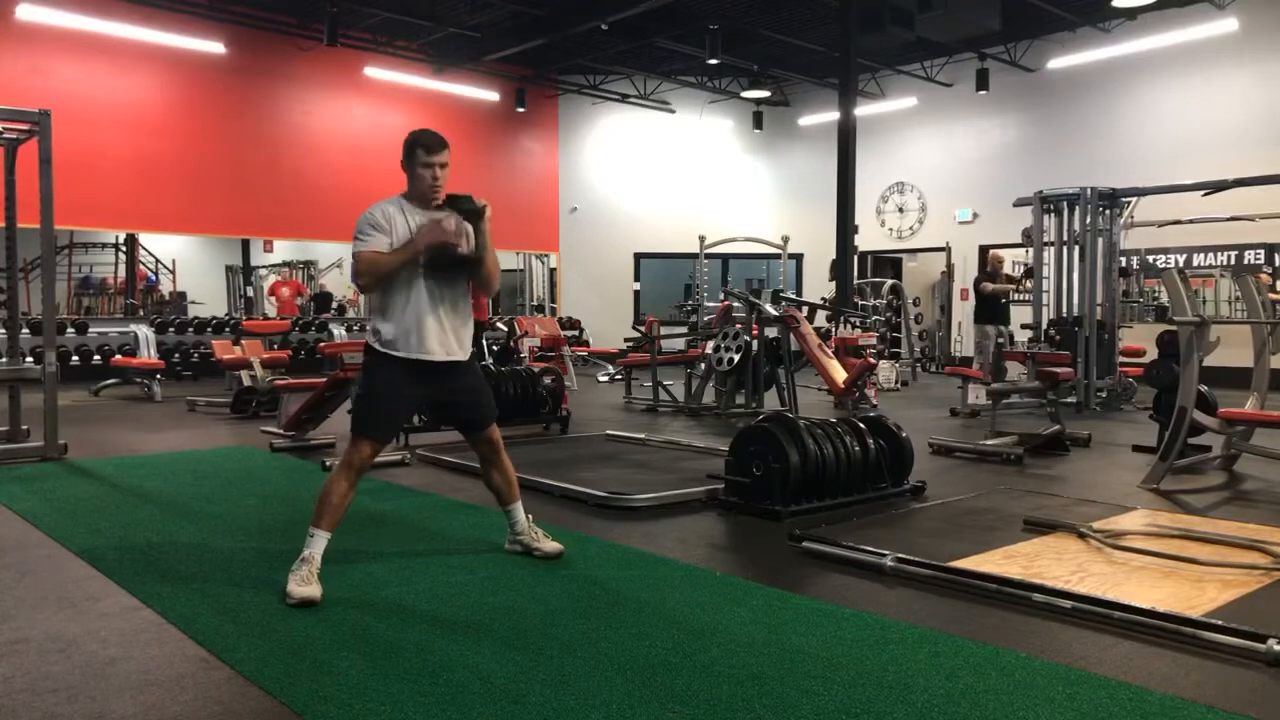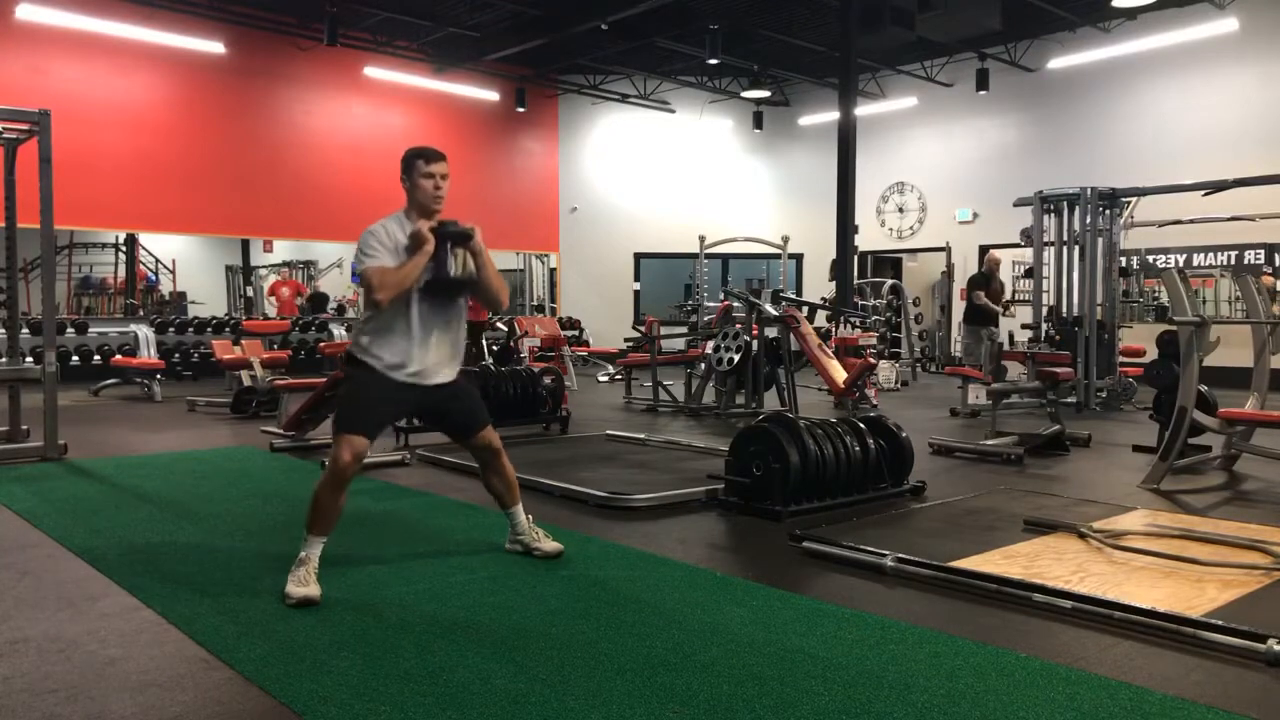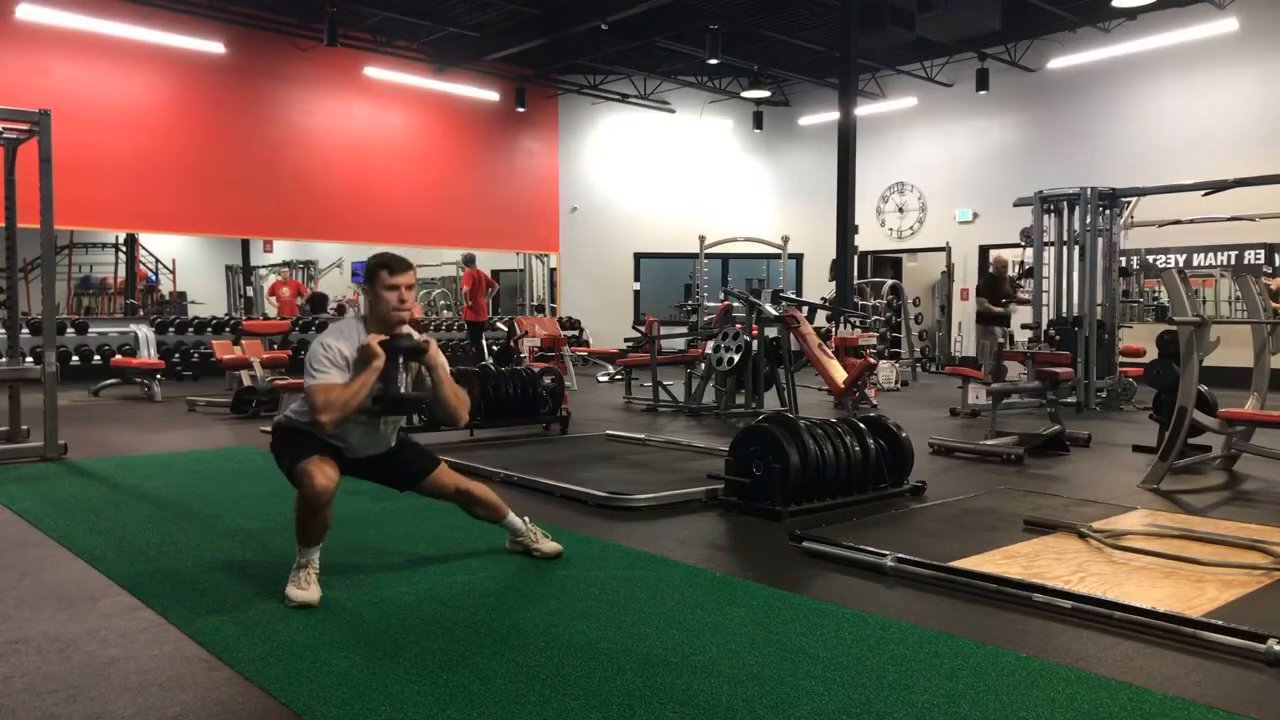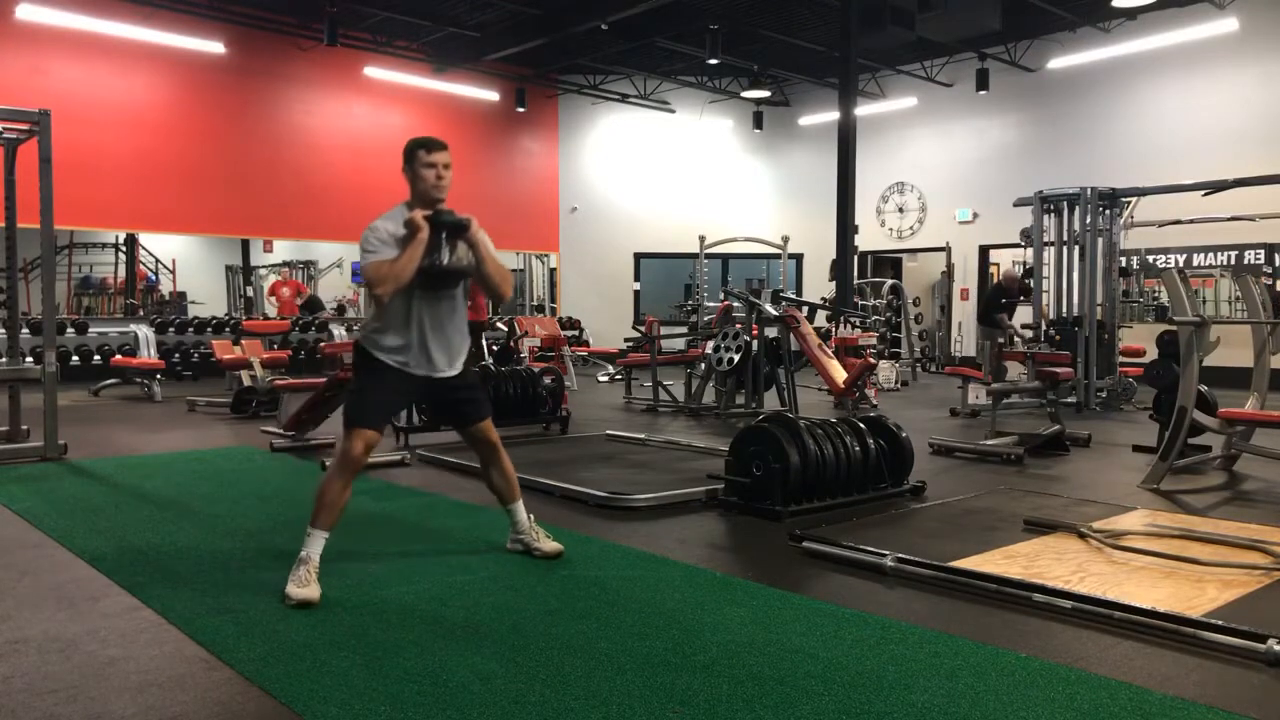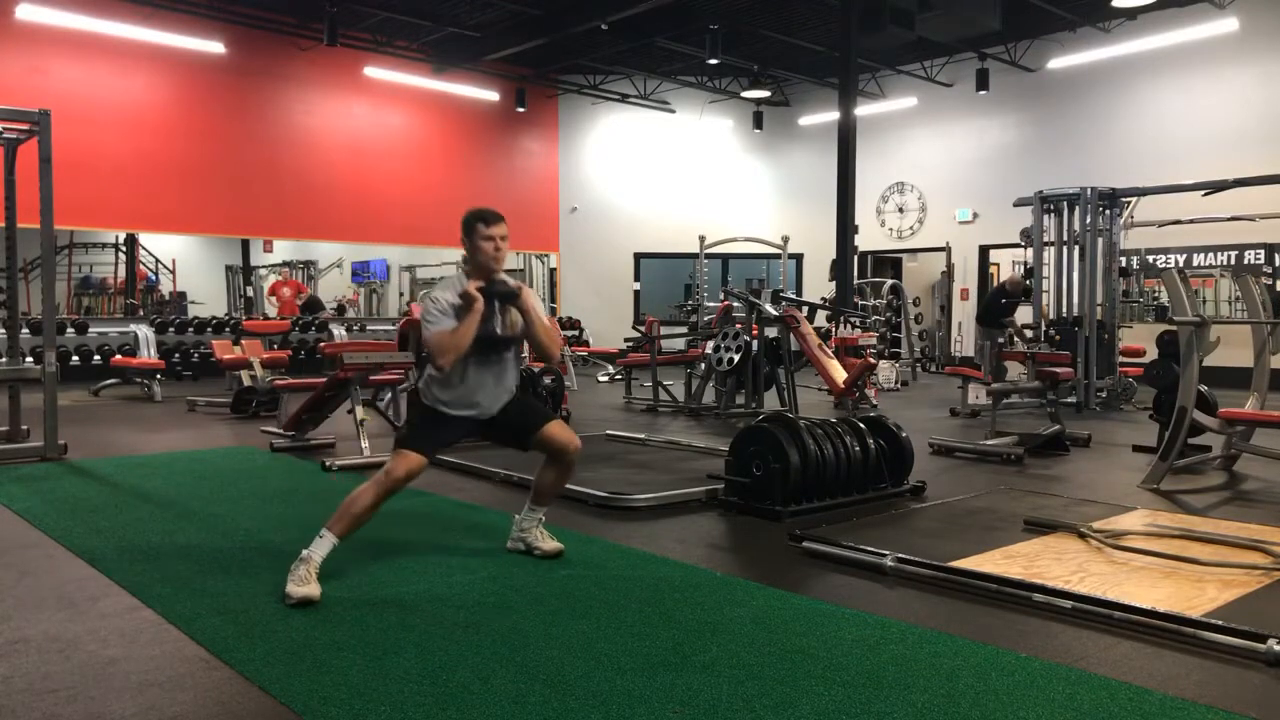
dt=1s
person 1, frame 1
left shoulder: (462, 222)
right shoulder: (381, 216)
left elbow: (489, 286)
right elbow: (365, 277)
left wrist: (482, 231)
right wrist: (423, 240)
left hip: (455, 357)
right hip: (395, 359)
left knee: (491, 443)
right knee: (358, 456)
left ankle: (521, 531)
right ankle: (310, 558)
person 1, frame 2
right shoulder: (382, 234)
left elbow: (498, 302)
right elbow: (380, 295)
left wrist: (478, 250)
right wrist: (422, 251)
left hip: (441, 372)
right hip: (379, 370)
left knee: (490, 447)
right knee: (345, 461)
left ankle: (521, 531)
right ankle: (307, 560)
person 1, frame 3
left shoulder: (419, 347)
right shoulder: (334, 344)
left elbow: (459, 417)
right elbow: (326, 417)
left wrist: (435, 366)
right wrist: (373, 366)
left hip: (379, 443)
right hip: (308, 436)
left knee: (459, 487)
right knee: (320, 483)
left ankle: (521, 532)
right ankle: (306, 564)
person 1, frame 4
left shoulder: (466, 227)
right shoulder: (384, 229)
left elbow: (503, 292)
right elbow: (383, 289)
left wrist: (475, 242)
right wrist: (419, 239)
left hip: (449, 362)
right hip: (388, 360)
left knee: (489, 443)
right knee: (353, 454)
left ankle: (522, 530)
right ankle: (308, 559)
person 1, frame 5
left shoulder: (521, 294)
right shoulder: (444, 297)
left elbow: (553, 355)
right elbow: (443, 361)
left wrist: (526, 310)
right wrist: (474, 311)
left hip: (501, 402)
right hip: (444, 406)
left knee: (568, 447)
right knee: (395, 474)
left ankle: (526, 529)
right ankle: (310, 560)
